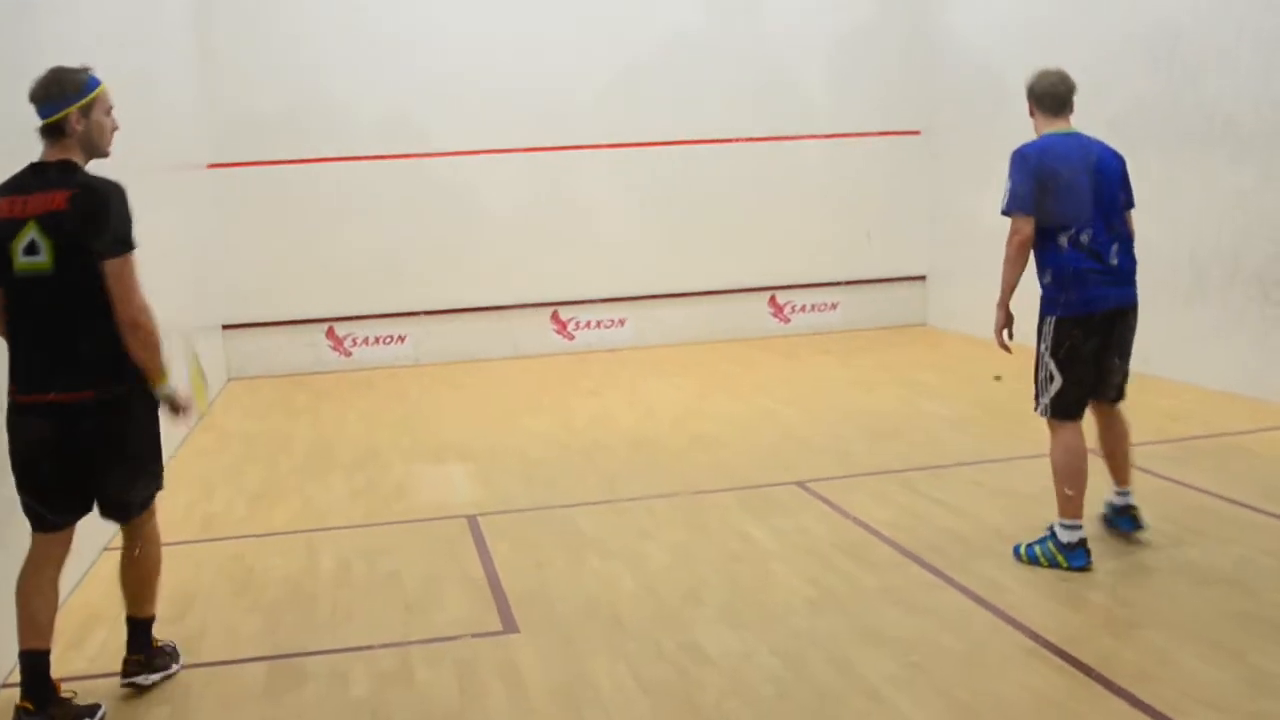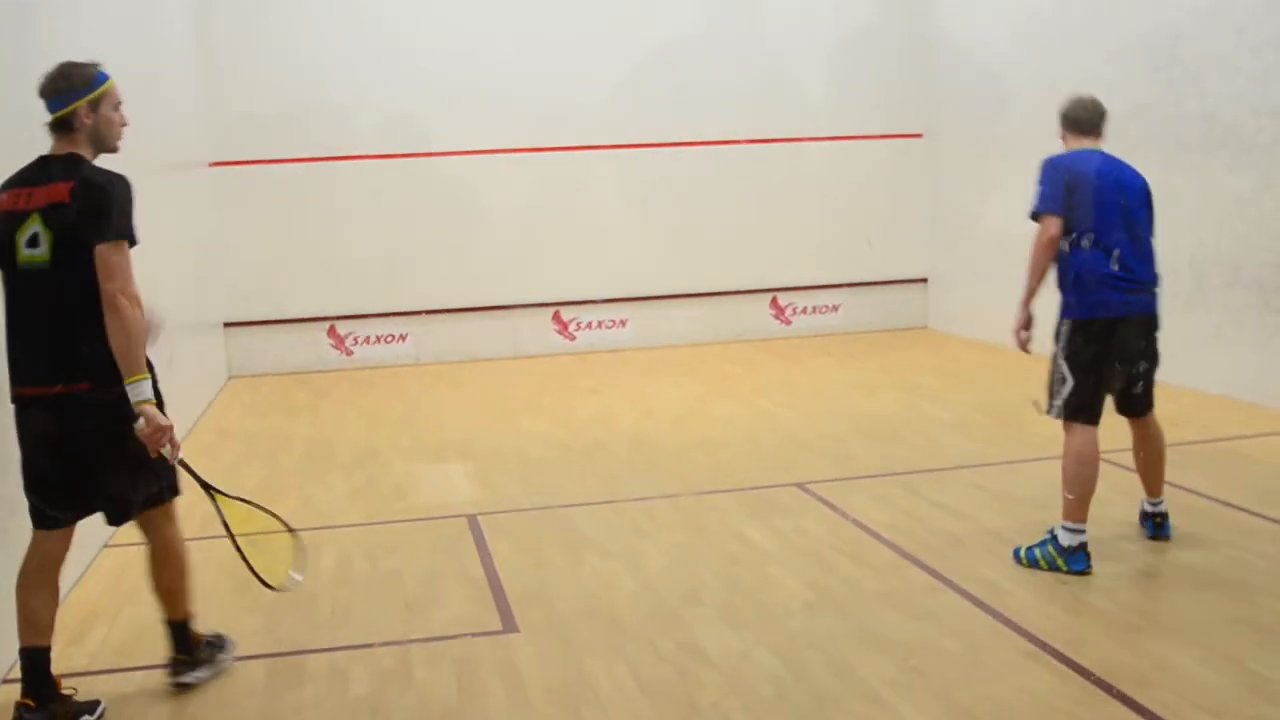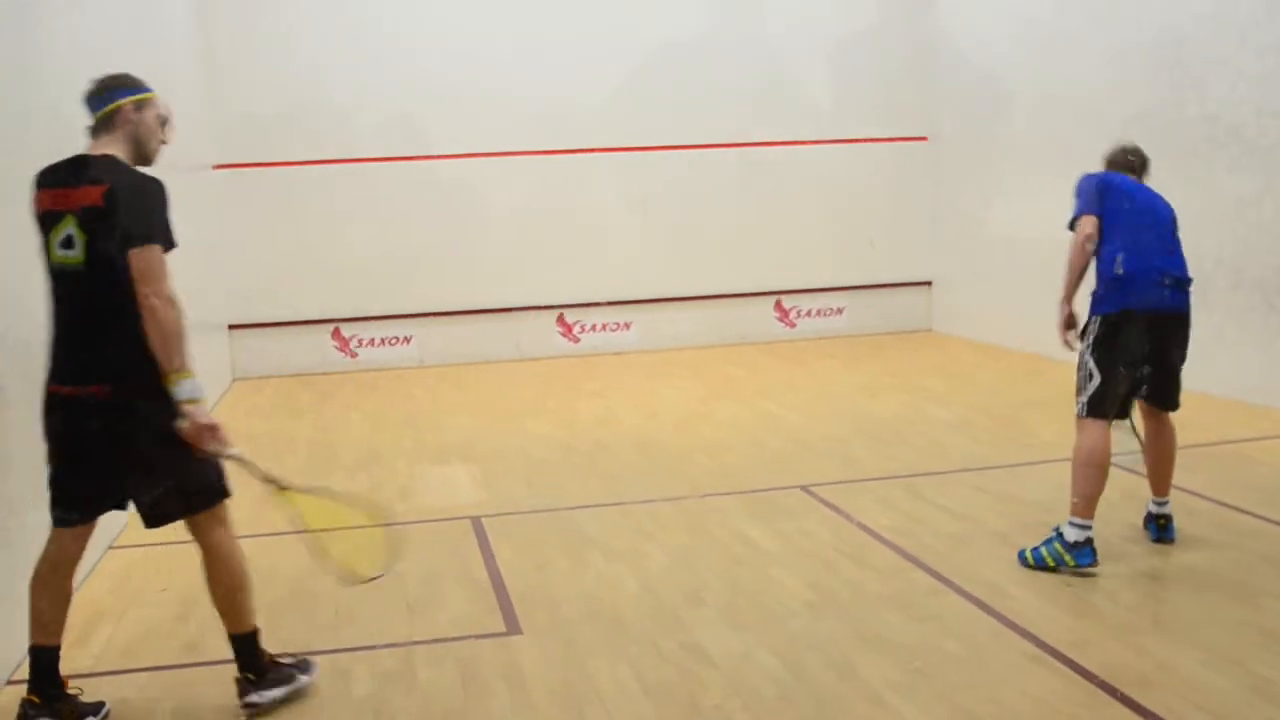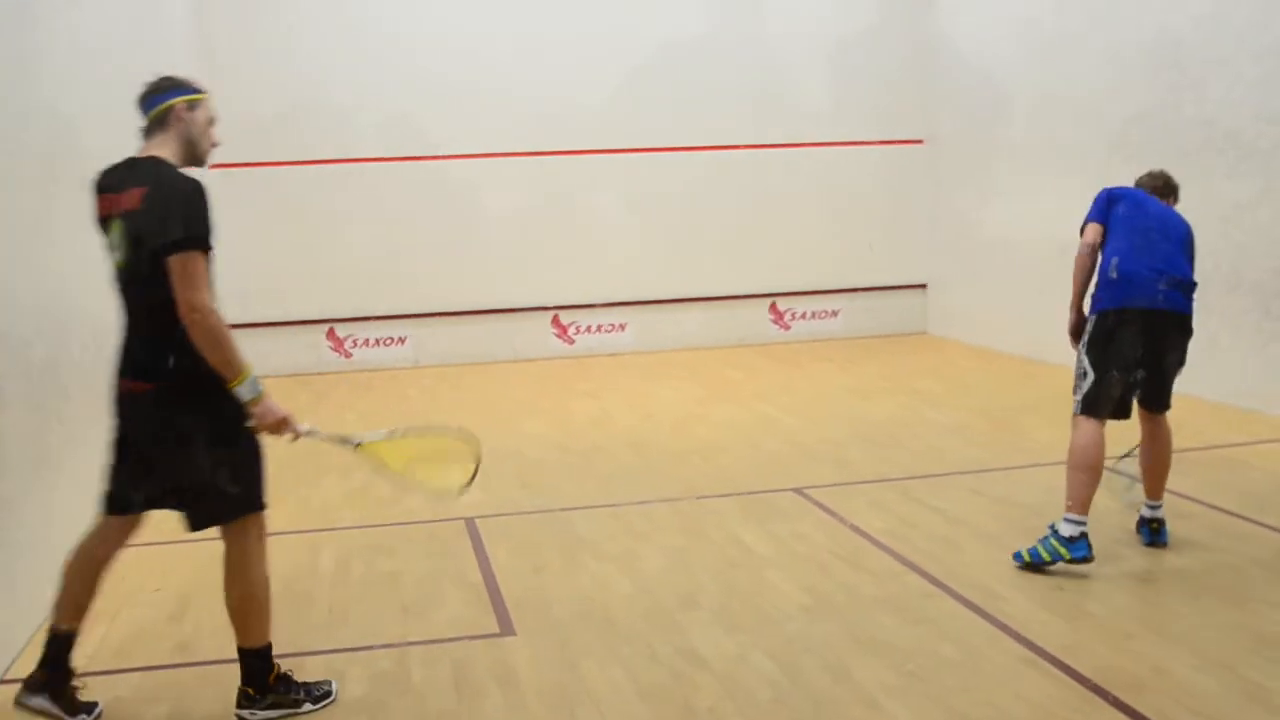
dt=0.2s
person 1, frame 1
right shoulder: (99, 196)
right elbow: (129, 310)
right wrist: (163, 383)
right hip: (111, 394)
right knee: (139, 520)
right ankle: (142, 651)
person 1, frame 2
right shoulder: (102, 188)
right elbow: (118, 295)
right wrist: (143, 397)
right hip: (102, 390)
right knee: (159, 517)
right ankle: (187, 650)
person 1, frame 3
left shoulder: (47, 186)
right shoulder: (136, 189)
right elbow: (155, 300)
right wrist: (187, 396)
left hip: (68, 392)
right hip: (135, 392)
left knee: (67, 535)
right knee: (212, 523)
person 1, frame 4
left shoulder: (113, 183)
right shoulder: (179, 190)
right elbow: (196, 309)
right wrist: (252, 393)
left hip: (138, 385)
right hip: (192, 391)
left knee: (113, 527)
right knee: (245, 529)
person 2, frame 1
left shoulder: (1030, 157)
right shoulder: (1109, 156)
left elbow: (1022, 234)
right elbow: (1127, 229)
left wrist: (1003, 303)
left hip: (1069, 304)
right hip: (1121, 299)
left knee: (1063, 419)
right knee: (1106, 403)
left ankle: (1069, 540)
right ankle: (1123, 504)
person 2, frame 2
left shoulder: (1059, 167)
right shoulder: (1133, 177)
left elbow: (1050, 235)
left wrist: (1025, 305)
left hip: (1089, 307)
right hip: (1141, 307)
left knee: (1079, 422)
right knee: (1141, 413)
left ankle: (1071, 542)
right ankle: (1156, 512)
person 2, frame 3
left shoulder: (1095, 182)
right shoulder: (1160, 203)
left elbow: (1087, 234)
left wrist: (1066, 303)
left hip: (1121, 302)
right hip: (1174, 305)
left knee: (1095, 418)
right knee: (1157, 411)
left ankle: (1077, 538)
right ankle: (1160, 515)
person 2, frame 4
left shoulder: (1112, 196)
right shoulder: (1180, 223)
left elbow: (1090, 242)
left wrist: (1075, 308)
left hip: (1120, 303)
right hip: (1175, 309)
left knee: (1089, 416)
right knee: (1154, 413)
left ankle: (1072, 533)
right ankle: (1153, 519)
